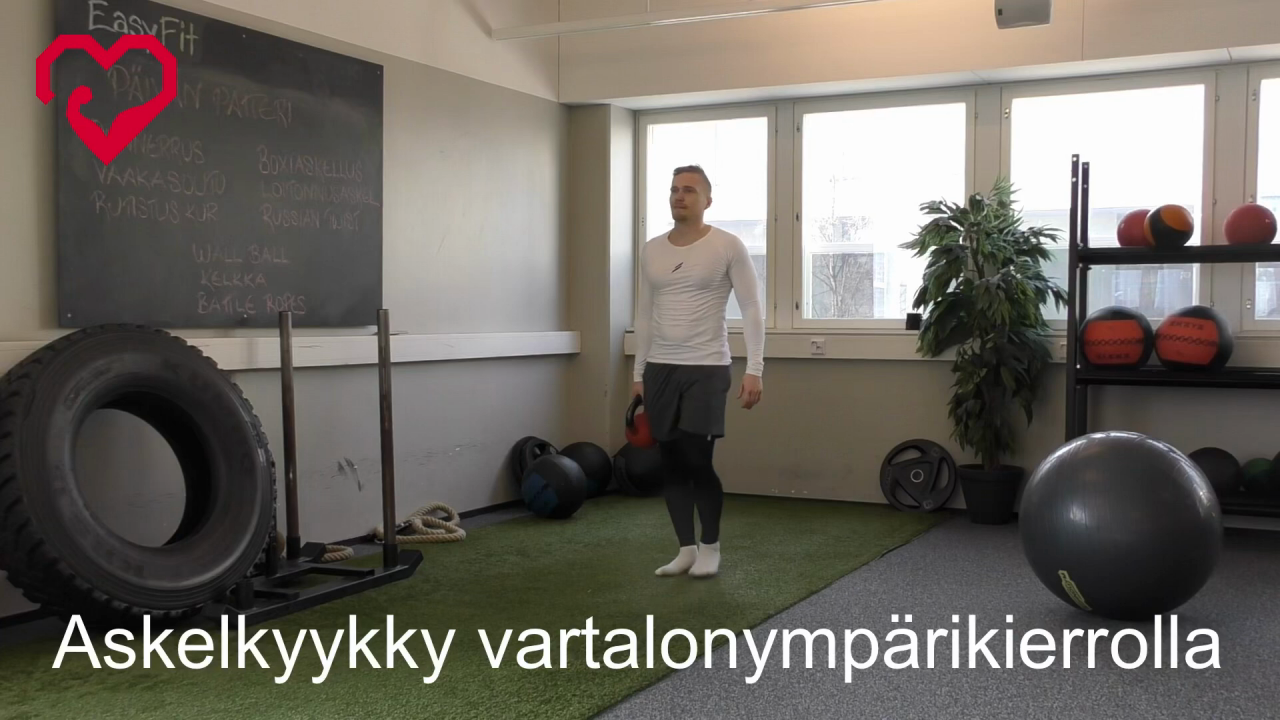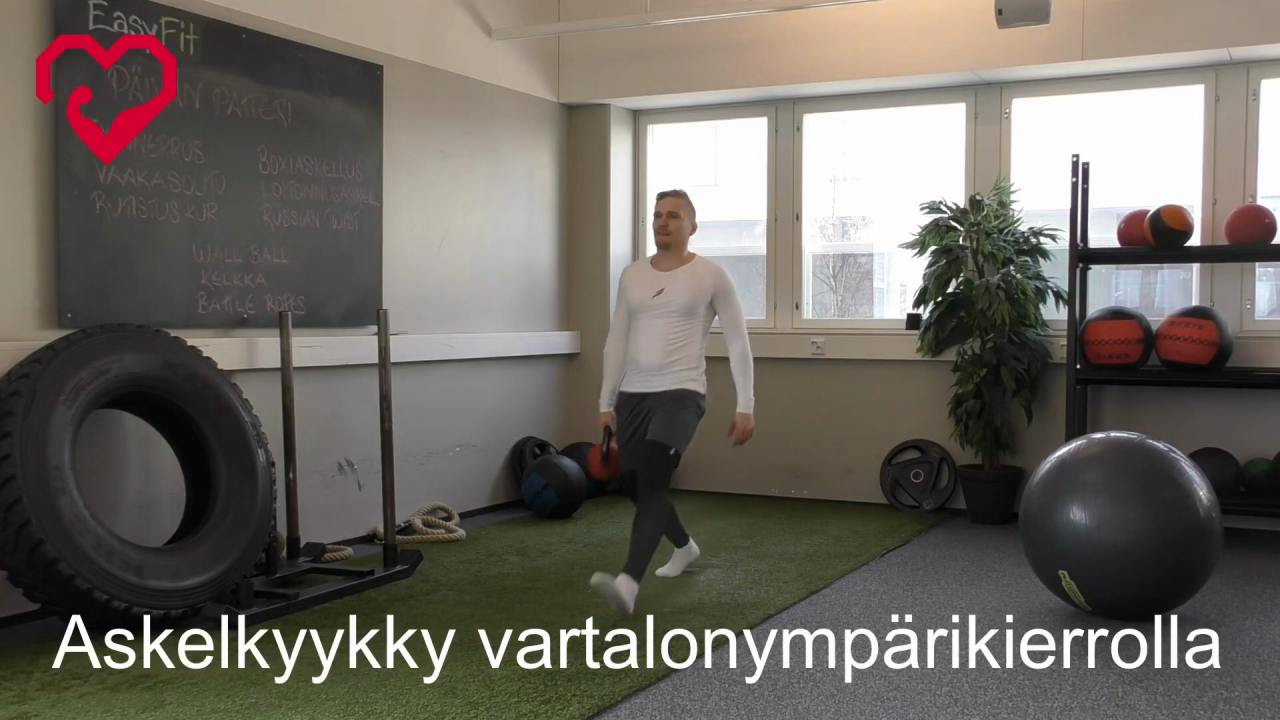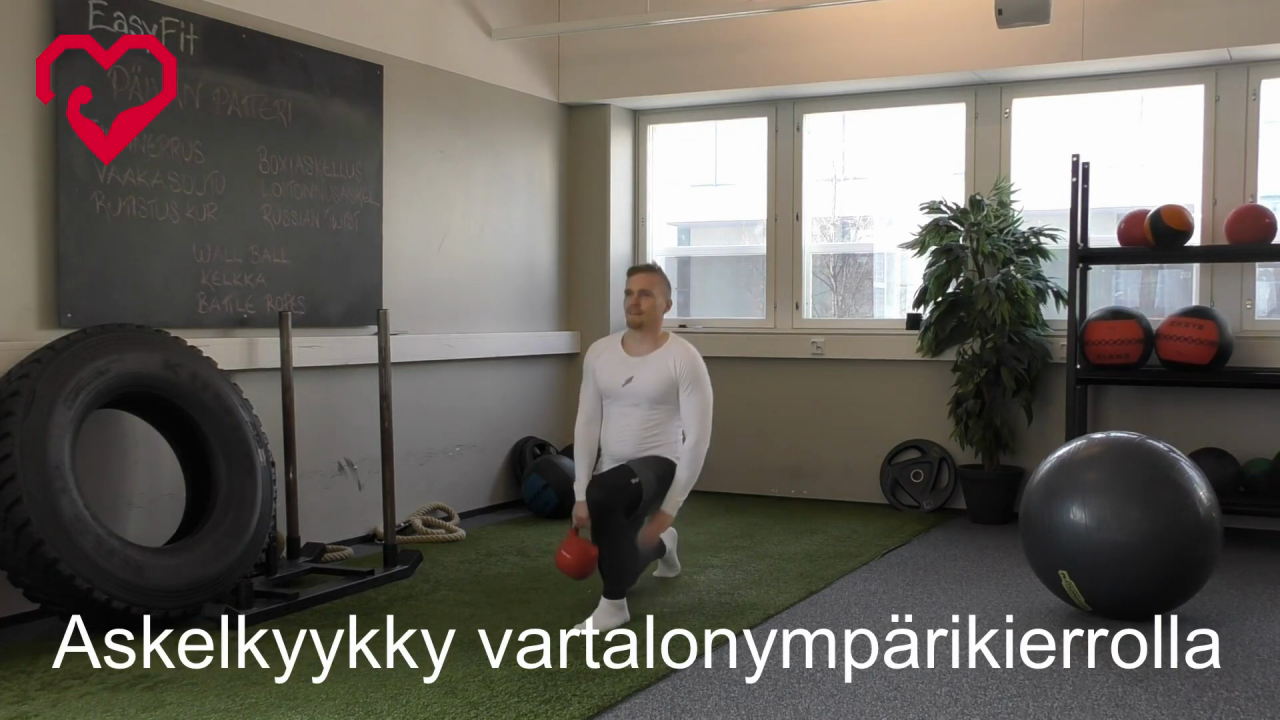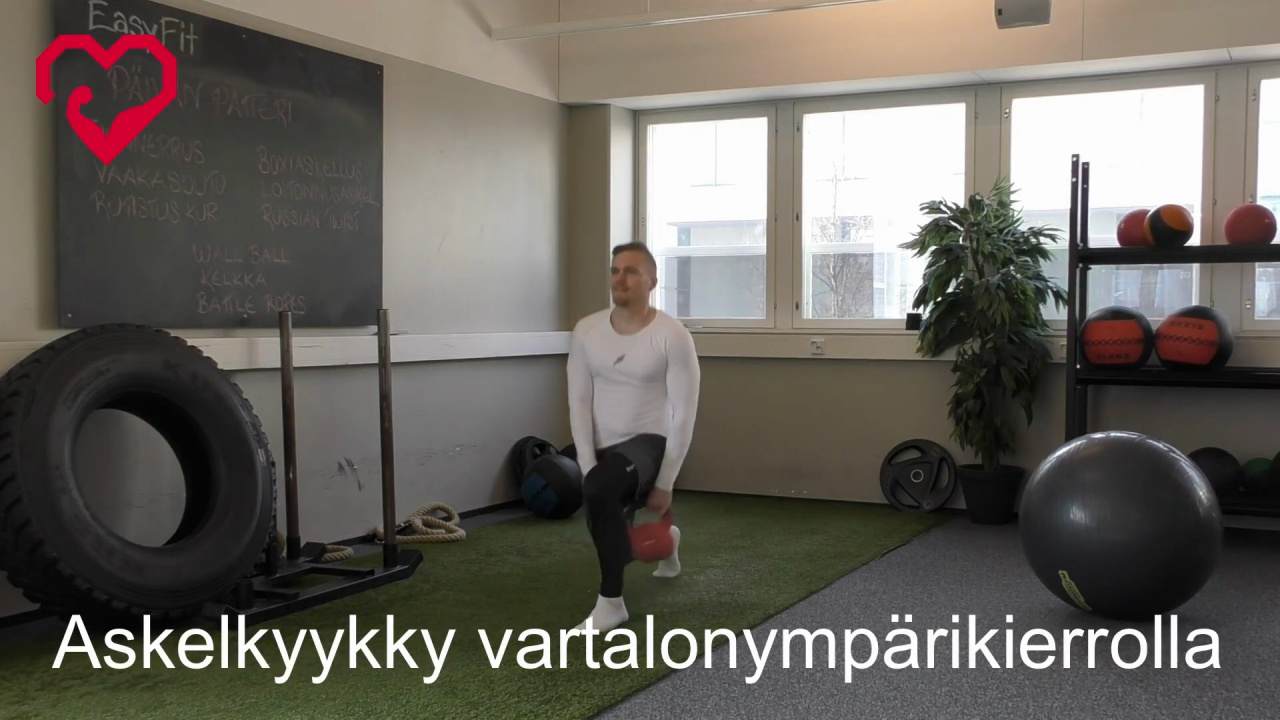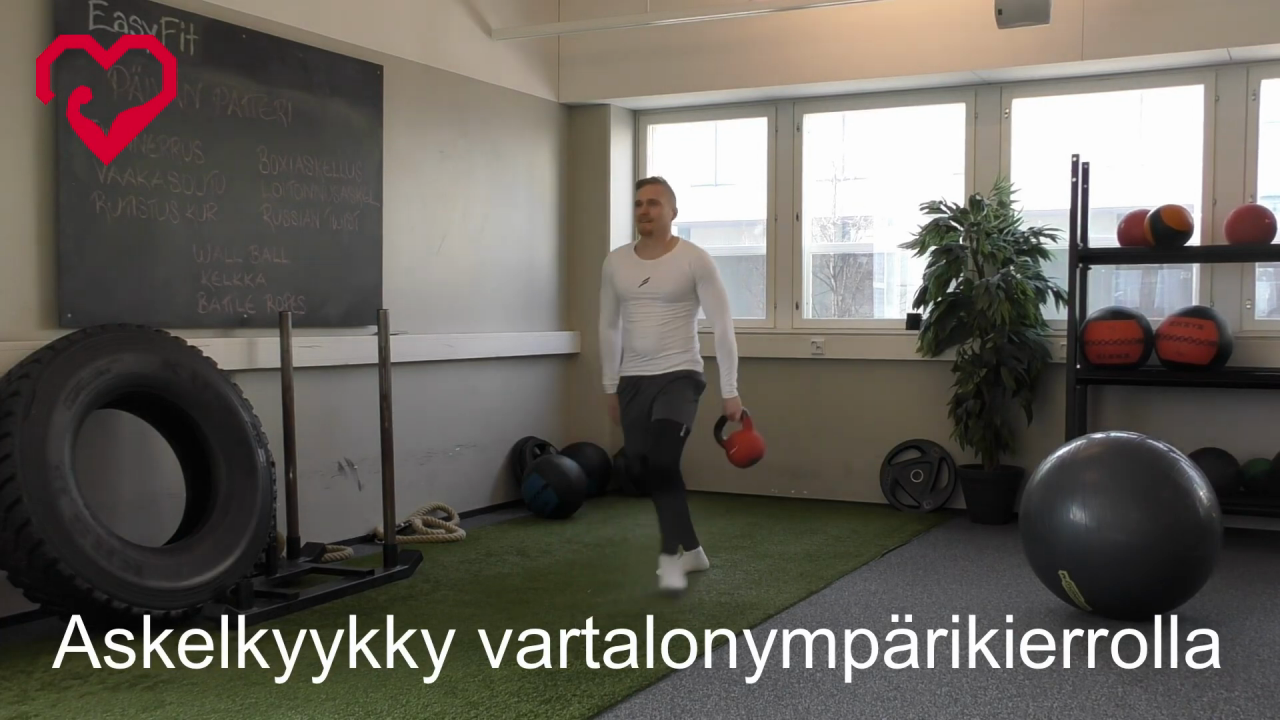
dt=0.5s
person 1, frame 1
left shoulder: (727, 246)
right shoulder: (652, 250)
left elbow: (752, 310)
left wrist: (754, 370)
right wrist: (638, 373)
left hip: (706, 368)
right hip: (661, 370)
left knee: (697, 462)
right knee: (671, 464)
left ankle: (710, 546)
right ankle: (686, 549)
person 1, frame 2
left shoulder: (711, 276)
right shoulder: (632, 275)
left elbow: (738, 343)
right elbow: (617, 340)
left wrist: (745, 406)
right wrist: (606, 402)
left hip: (681, 393)
right hip: (633, 394)
left knee: (648, 479)
right knee: (642, 488)
left ankle: (628, 583)
right ankle: (684, 547)
person 1, frame 3
left shoulder: (684, 359)
right shoulder: (599, 353)
left elbow: (697, 436)
right elbow: (587, 424)
left wrist: (668, 509)
right wrist: (580, 494)
left hip: (657, 464)
right hip: (610, 469)
left knee: (604, 496)
left ankle: (613, 605)
right ankle: (662, 547)
person 1, frame 4
left shoulder: (672, 335)
right shoulder: (587, 330)
left elbow: (684, 413)
right elbow: (579, 401)
left wrist: (665, 481)
right wrist: (588, 465)
left hip: (647, 441)
right hip: (602, 448)
left knee: (600, 492)
right knee: (616, 549)
left ankle: (610, 604)
person 1, frame 5
left shoulder: (694, 260)
right shoulder: (616, 262)
left elbow: (722, 327)
right elbow: (609, 326)
left wrist: (730, 391)
right wrist: (611, 385)
left hip: (679, 376)
right hip: (634, 380)
left knee: (663, 466)
right knee: (652, 475)
left ankle: (670, 559)
right ankle: (691, 551)
